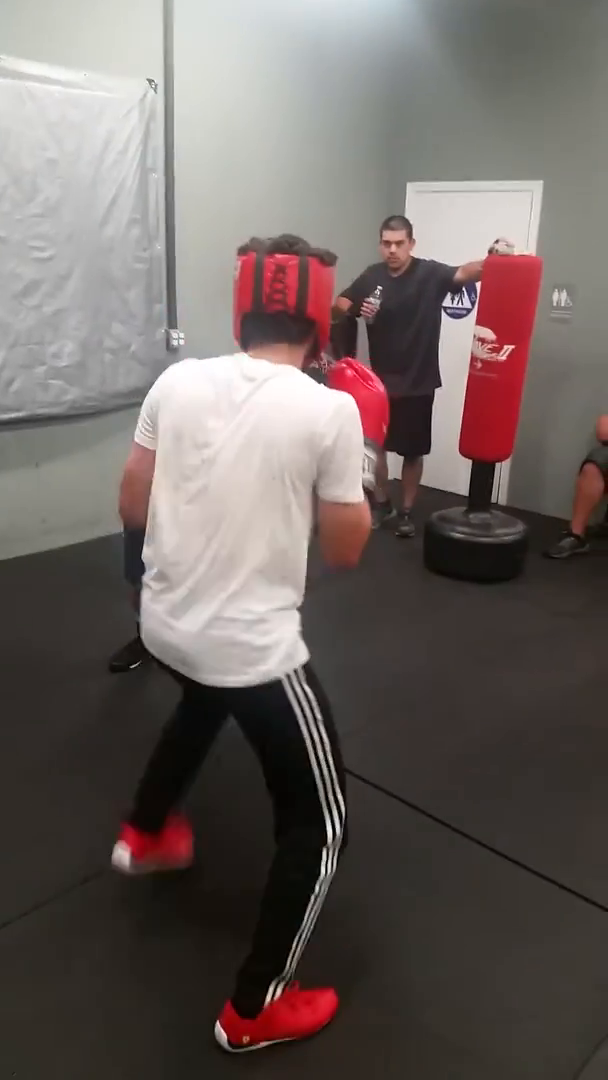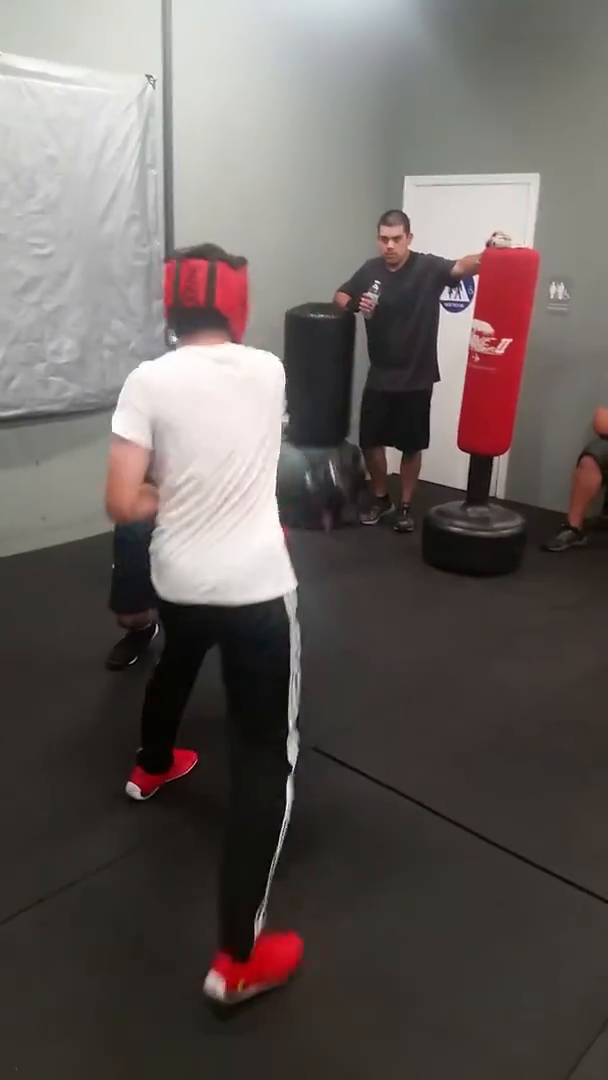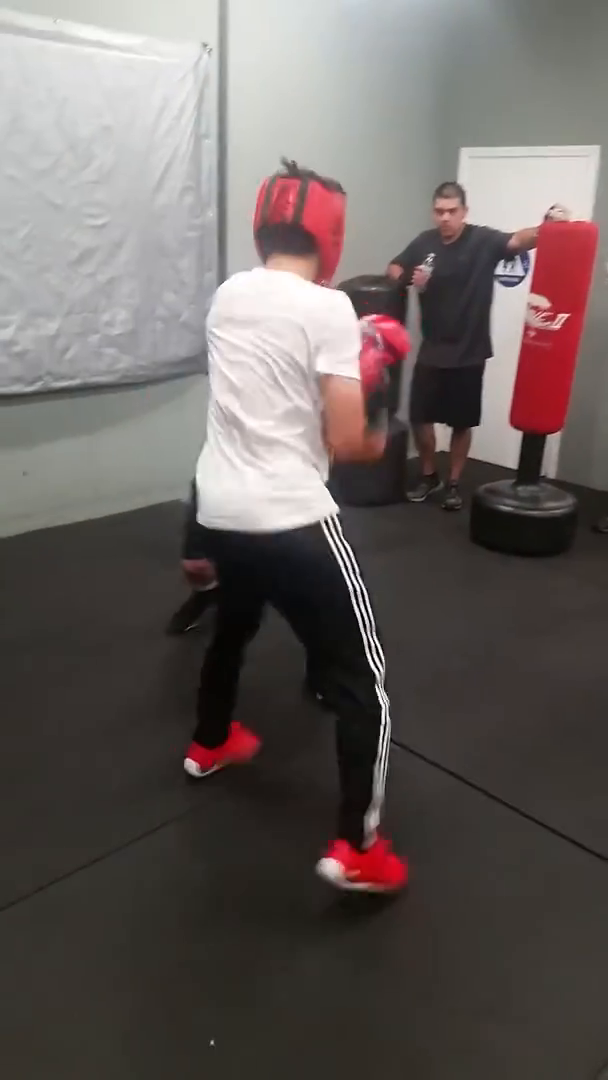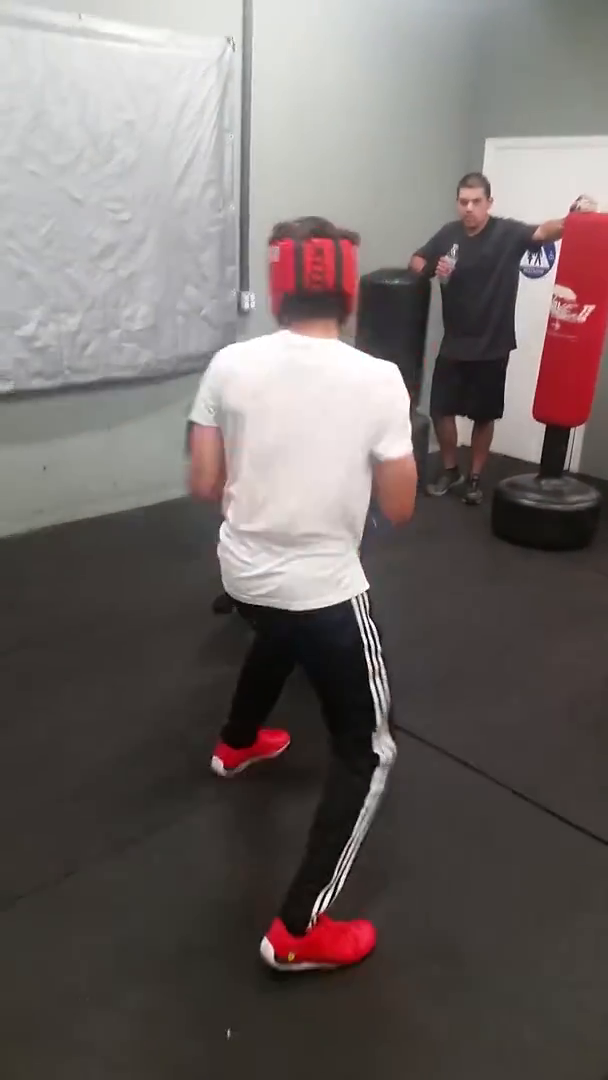
dt=0.4s
person 1, frame 1
left shoulder: (177, 383)
right shoulder: (328, 410)
left elbow: (131, 509)
right elbow: (344, 551)
left hip: (166, 626)
right hip: (254, 649)
left knee: (203, 706)
right knee: (315, 822)
left ankle: (144, 832)
right ankle: (252, 1010)
person 1, frame 2
left shoulder: (149, 380)
right shoulder: (265, 370)
left elbow: (121, 502)
left wrist: (172, 501)
left hip: (178, 580)
right hip: (257, 587)
left knee: (177, 661)
right knee: (265, 759)
left ankle: (152, 768)
right ankle: (239, 954)
person 1, frame 3
left shoulder: (228, 296)
right shoulder: (327, 308)
right elbow: (348, 438)
right wrist: (376, 444)
left hip: (219, 511)
right hip: (291, 515)
left knee: (234, 624)
right knee: (358, 674)
left ankle: (210, 741)
right ankle: (357, 846)
person 1, frame 4
left shoulder: (229, 366)
right shoulder: (378, 381)
left elbow: (205, 487)
right elbow: (399, 507)
left hip: (244, 574)
right hip: (324, 588)
left knee: (277, 635)
right knee: (366, 751)
left ankle: (237, 742)
right ankle: (296, 929)
person 2, frame 1
left shoulder: (429, 273)
right shoulder: (372, 275)
left elbow: (462, 274)
right elbow: (340, 303)
right wrist: (356, 309)
left hip: (418, 382)
right hip: (380, 380)
left knee: (413, 451)
left ankle: (406, 512)
right ankle: (381, 504)
person 2, frame 2
left shoulder: (428, 267)
right shoulder: (371, 269)
left elbow: (461, 267)
right elbow: (340, 296)
right wrist: (355, 304)
left hip: (416, 377)
right hip: (379, 375)
left knee: (411, 445)
right knee: (370, 441)
left ankle: (405, 506)
right ankle: (380, 499)
person 2, frame 3
left shoulder: (484, 241)
right shoulder: (426, 242)
left elbow: (518, 240)
right elbow: (394, 269)
left wrist: (547, 225)
right wrist: (409, 278)
left hip: (469, 353)
right hip: (432, 350)
left knee: (462, 422)
right knee: (420, 416)
left ankle: (454, 484)
right ankle: (428, 476)
person 2, frame 4
left shoulder: (508, 233)
right shoulder: (449, 233)
left elbow: (543, 232)
right elbow: (416, 261)
right wrist: (432, 270)
left hip: (492, 346)
right hip: (454, 343)
left knee: (484, 415)
right knee: (441, 409)
left ankle: (475, 477)
right ankle: (450, 470)
